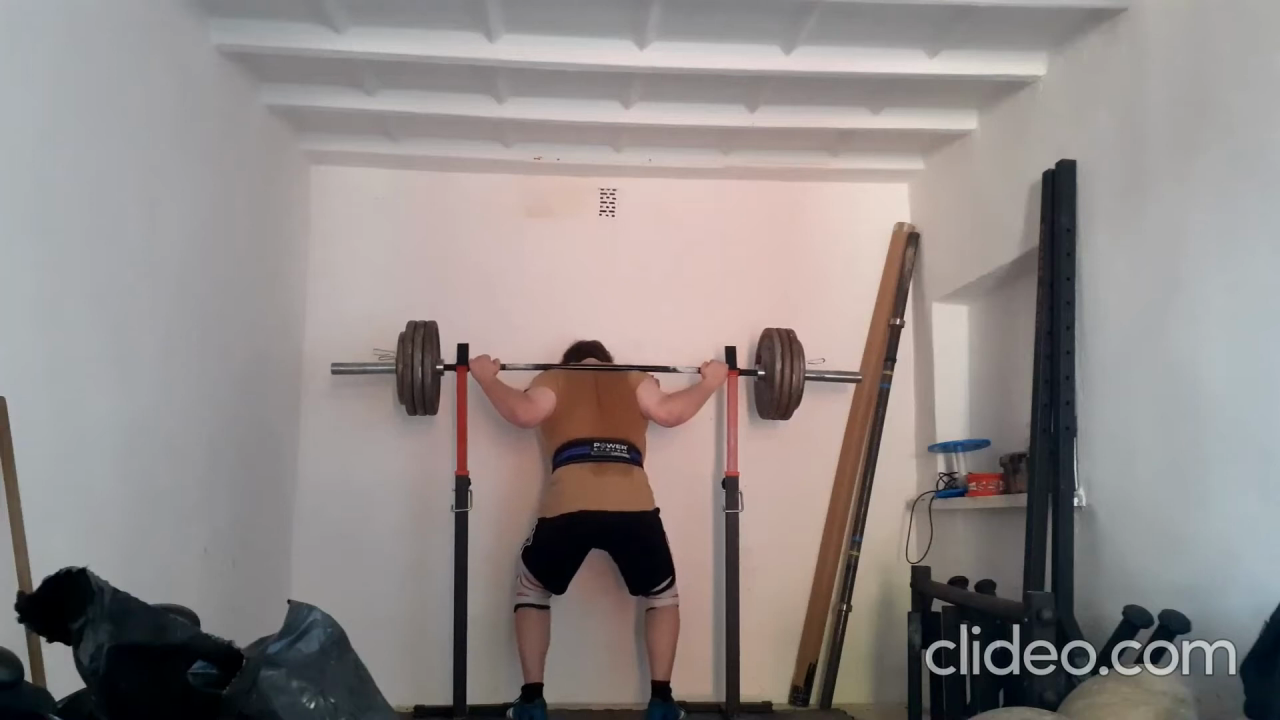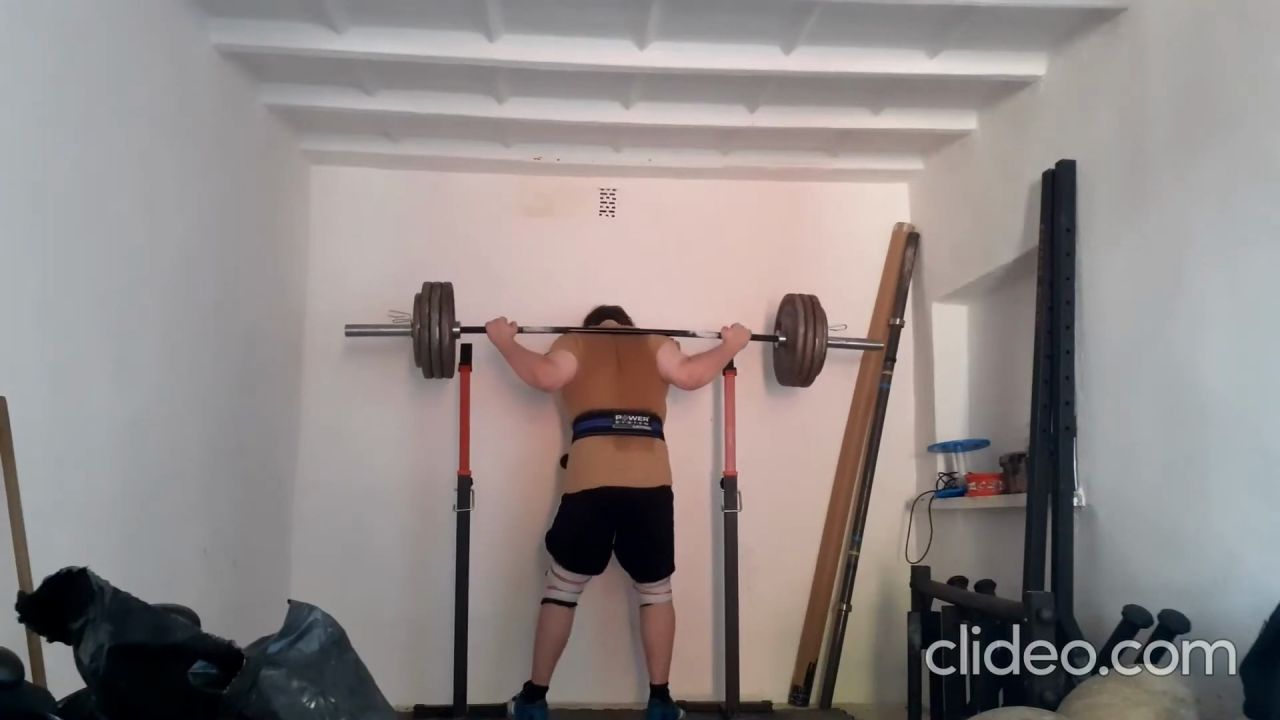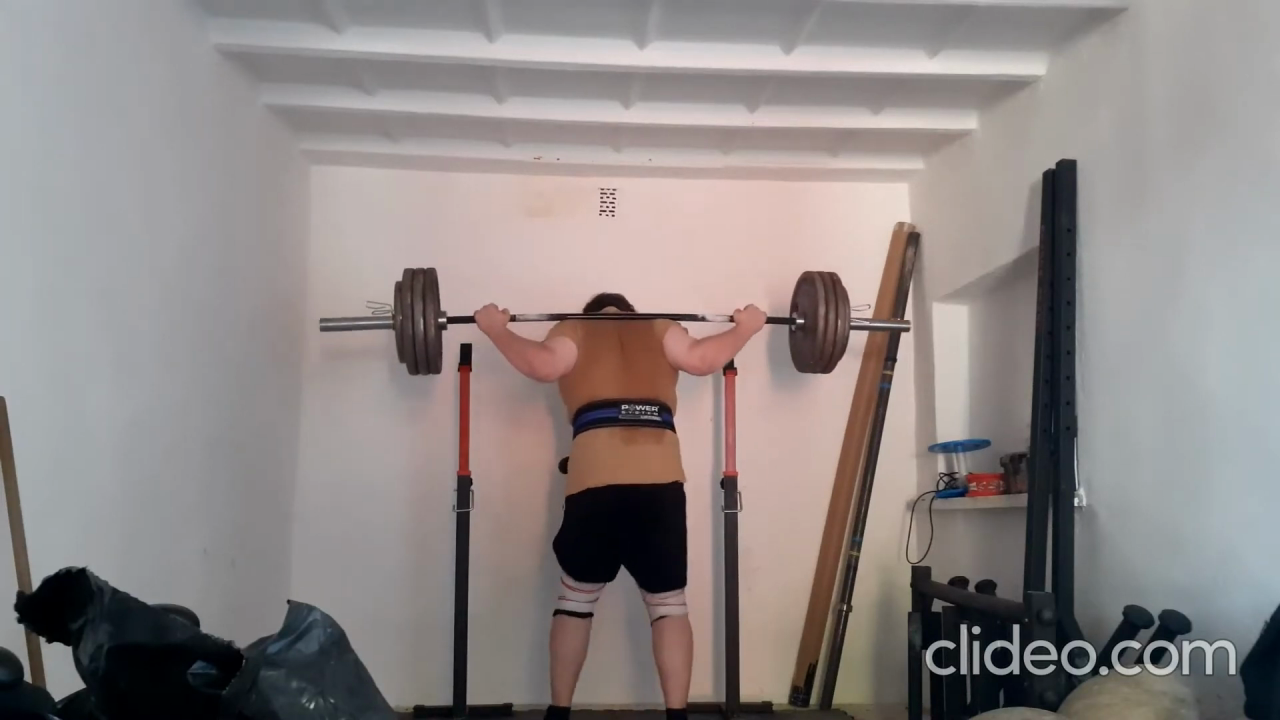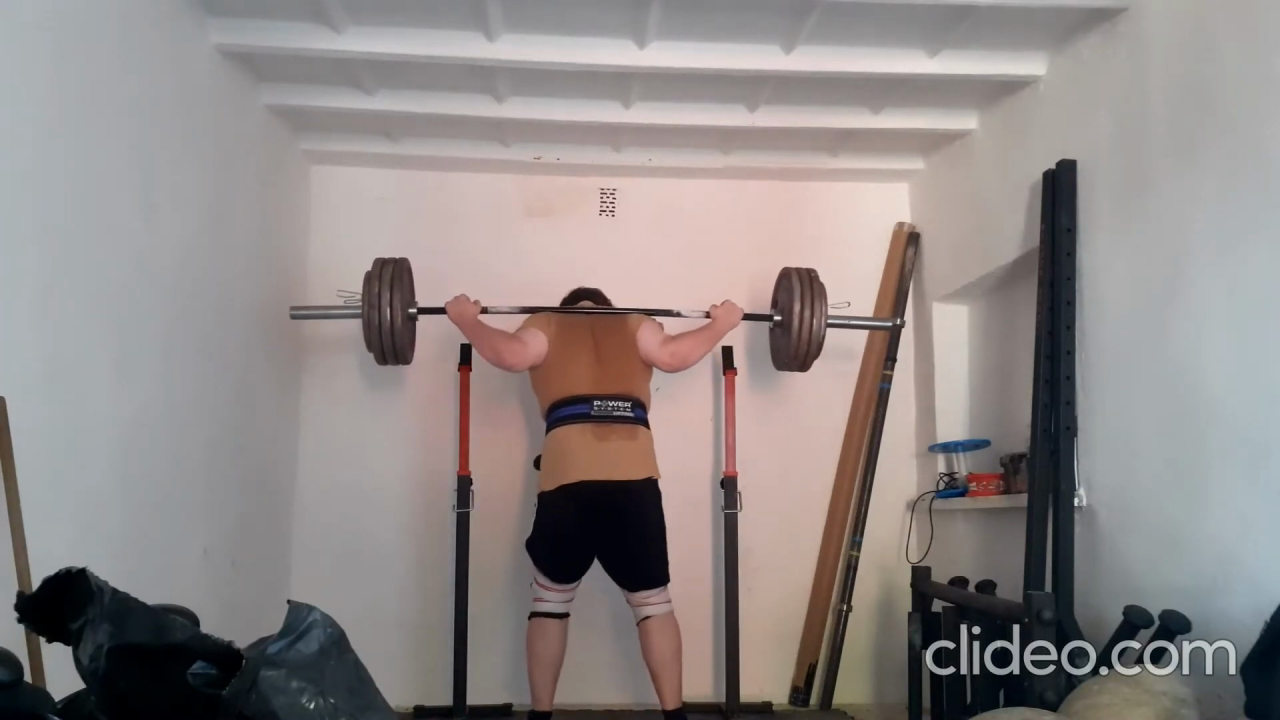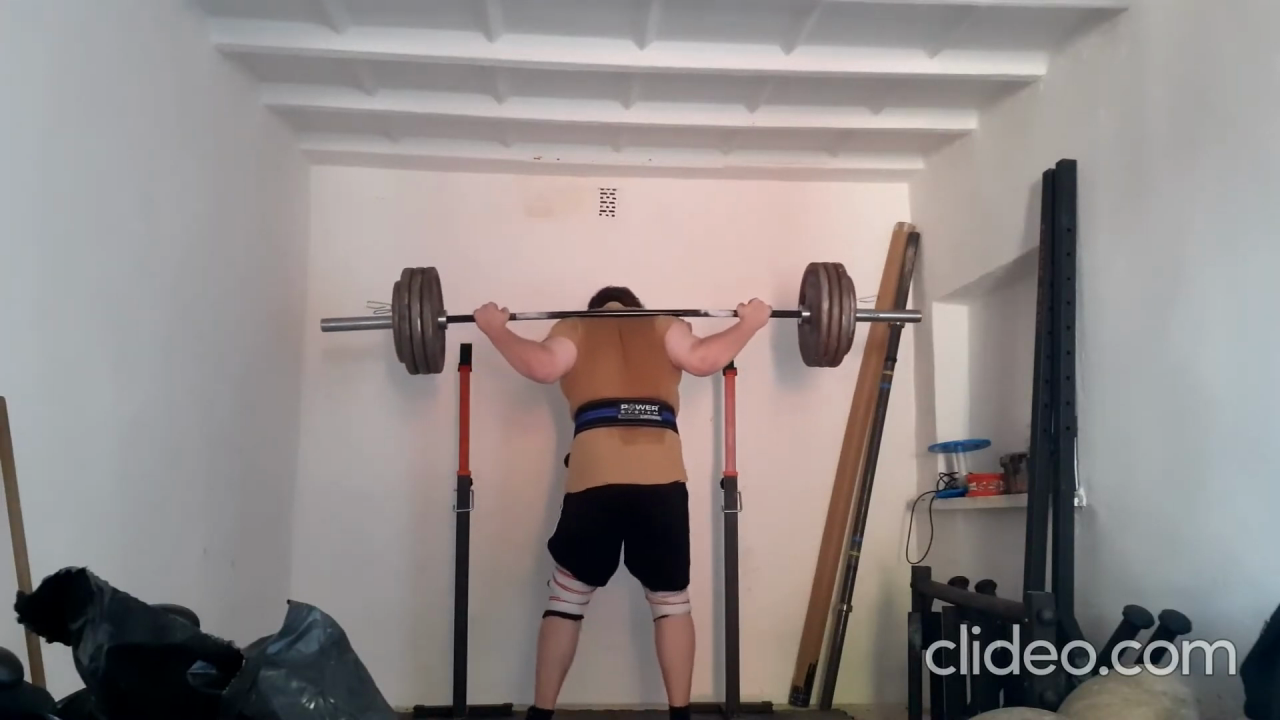
dt=1s
person 1, frame 1
left shoulder: (554, 379)
right shoulder: (634, 379)
left elbow: (523, 413)
right elbow: (668, 412)
left wrist: (486, 377)
right wrist: (711, 381)
left hip: (569, 504)
right hip: (633, 504)
left knee: (531, 592)
right knee: (662, 595)
person 1, frame 2
left shoulder: (574, 342)
right shoulder: (654, 343)
left elbow: (545, 376)
right elbow: (690, 375)
left wrist: (503, 341)
right wrist: (732, 345)
left hip: (590, 478)
right hip: (650, 480)
left knee: (563, 587)
right knee: (655, 590)
person 1, frame 3
left shoulder: (573, 331)
right shoulder: (659, 329)
left elbow: (542, 365)
right elbow: (701, 359)
left wrist: (495, 329)
right wrist: (746, 327)
left hip: (594, 477)
right hip: (660, 479)
left knee: (575, 600)
right knee: (668, 603)
person 1, frame 4
left shoulder: (546, 324)
right shoulder: (635, 324)
left elbow: (511, 354)
right elbow: (673, 355)
left wrist: (465, 318)
right wrist: (723, 323)
left hip: (567, 476)
right hip: (635, 477)
left knee: (550, 601)
right knee: (653, 603)
person 1, frame 5
left shoulder: (574, 328)
right shoulder: (663, 325)
left elbow: (542, 366)
right elbow: (702, 360)
left wrist: (494, 328)
right wrist: (751, 323)
left hip: (594, 479)
right hip: (662, 479)
left knee: (566, 602)
right knee: (672, 602)
